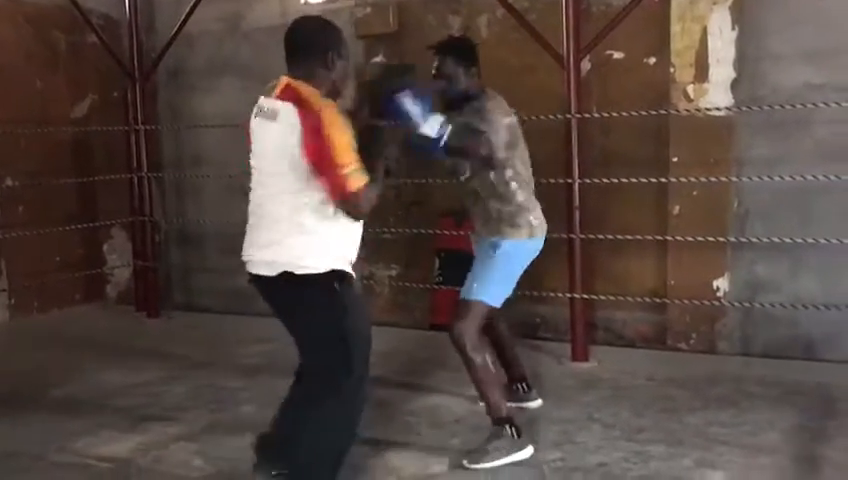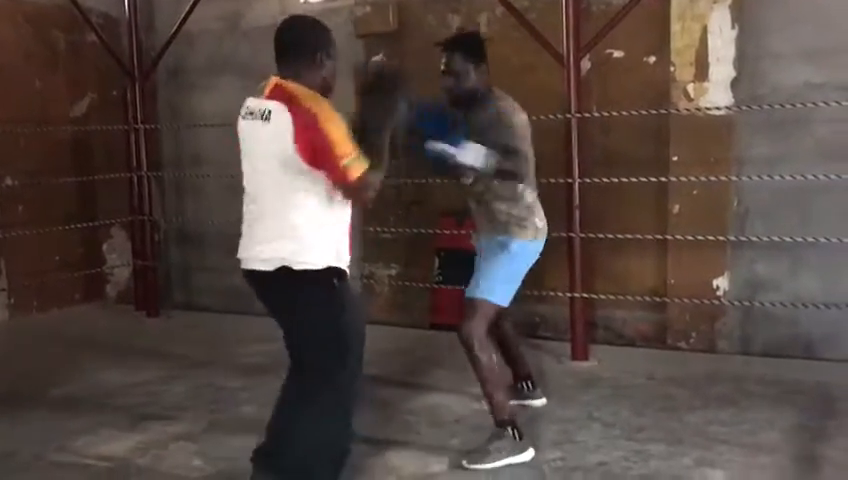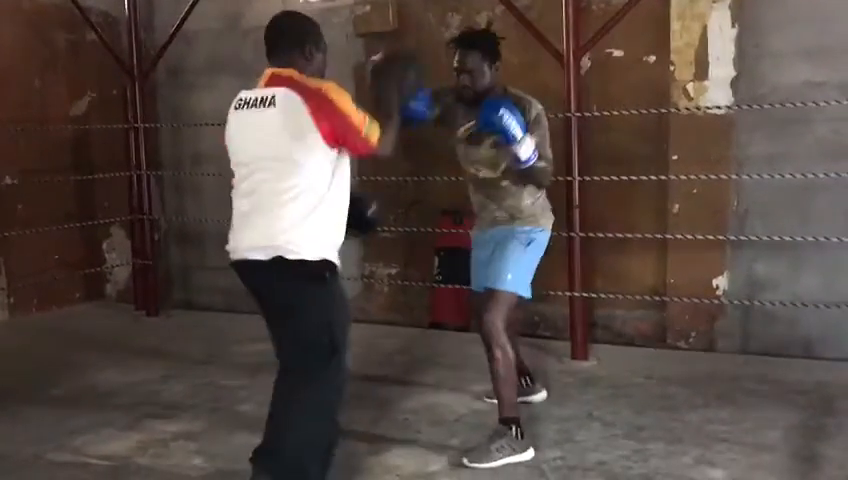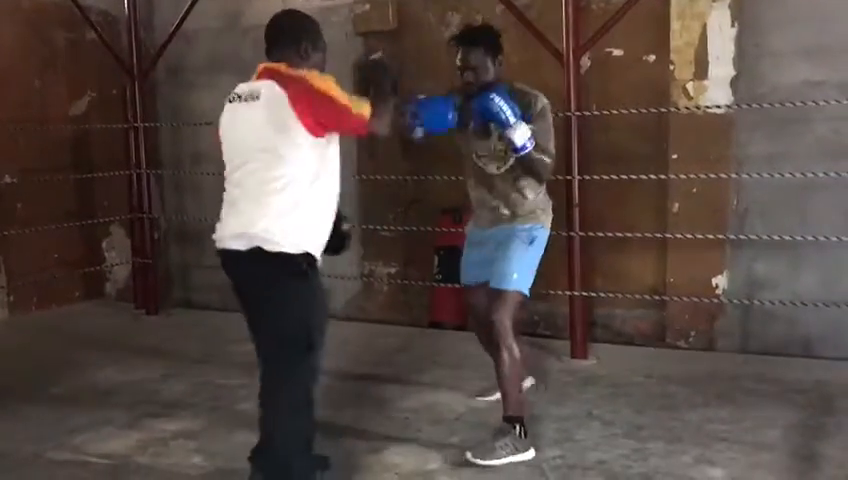
dt=0.1s
person 1, frame 1
left shoulder: (268, 108)
right shoulder: (321, 115)
right elbow: (358, 204)
right wrist: (379, 160)
left hip: (268, 262)
right hip: (312, 271)
left knee: (323, 367)
right knee: (341, 381)
person 1, frame 2
left shoulder: (254, 108)
right shoulder: (313, 112)
right elbow: (363, 189)
left wrist: (360, 132)
right wrist: (381, 131)
left hip: (263, 261)
right hip: (306, 267)
left knee: (314, 366)
right knee: (335, 378)
person 1, frame 3
left shoulder: (241, 105)
right shoulder: (316, 96)
right elbow: (381, 144)
left wrist: (345, 204)
right wrist: (390, 96)
left hip: (252, 252)
right hip: (297, 258)
left knee: (301, 364)
right knee: (316, 373)
person 1, frame 4
left shoulder: (238, 99)
right shoulder: (305, 88)
right elbow: (377, 123)
left wrist: (327, 219)
right wrist: (380, 83)
left hip: (239, 244)
right hip: (279, 252)
left knee: (282, 360)
right knee: (293, 366)
person 2, frame 1
left shoulder: (488, 109)
right shoulder: (465, 109)
left elbow: (485, 158)
left wrist: (425, 122)
right wrist: (427, 122)
left hip: (513, 235)
right hip: (497, 233)
left knee: (463, 330)
right knee: (482, 314)
left ankle: (508, 434)
right ankle: (521, 387)
person 2, frame 2
left shoulder: (502, 112)
right shoulder: (473, 110)
left elbow: (519, 169)
left wrist: (468, 153)
right wrist: (448, 151)
left hip: (515, 235)
right hip: (496, 232)
left knee: (472, 329)
right knee: (490, 314)
left ankle: (510, 436)
right ankle: (525, 385)
person 2, frame 3
left shoulder: (527, 109)
right shoulder: (454, 100)
left elbow: (543, 177)
right elbow: (417, 113)
left wrist: (518, 140)
right wrist: (414, 105)
left hip: (525, 228)
right hip: (487, 227)
left knee: (492, 321)
right knee: (488, 312)
left ankle: (512, 435)
right ankle: (524, 382)
person 2, frame 4
left shoulder: (533, 103)
right shoulder: (460, 100)
left elbow: (544, 172)
right elbow: (423, 116)
left wrist: (514, 129)
right wrist: (422, 118)
left hip: (525, 225)
right hip: (483, 223)
left knee: (499, 318)
right knee: (476, 307)
left ankle: (516, 433)
right ankle: (512, 376)
